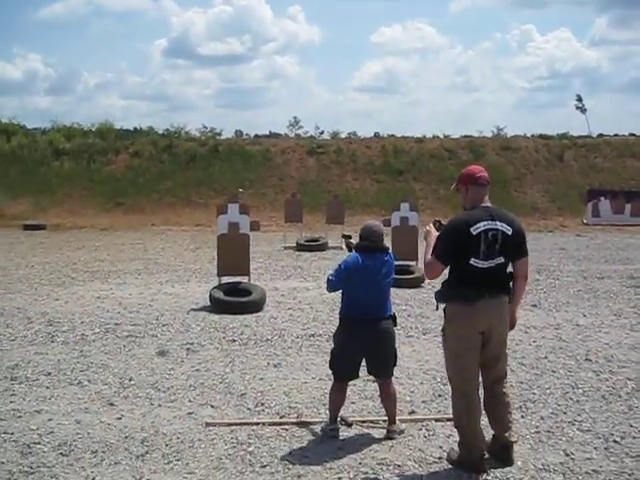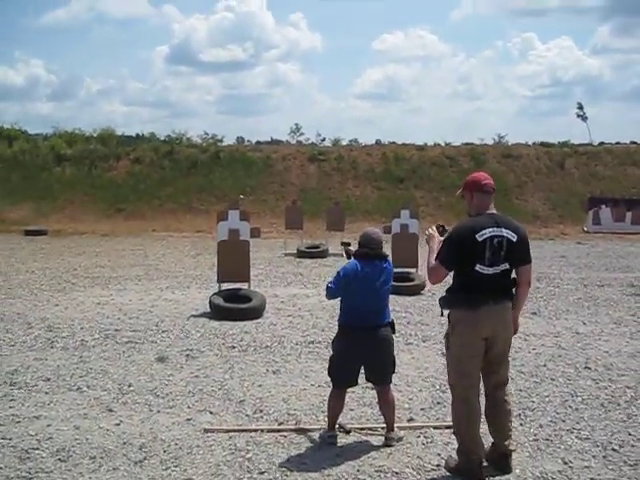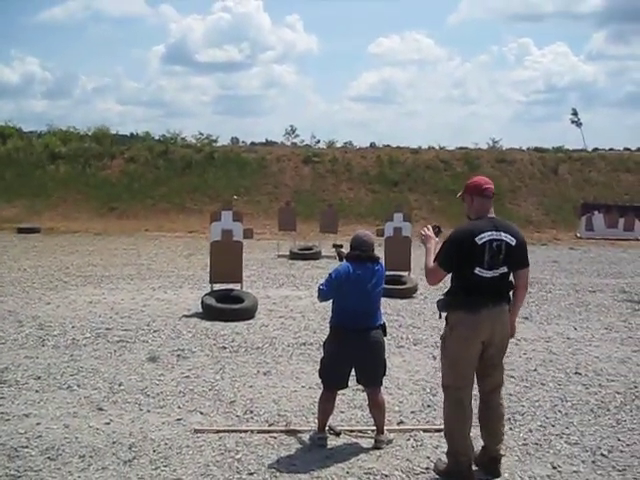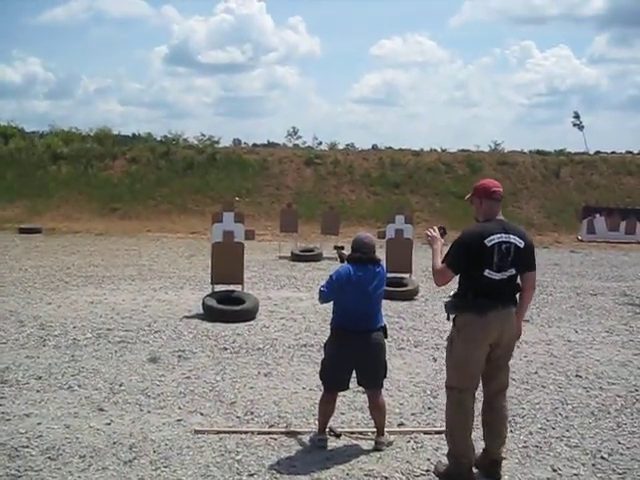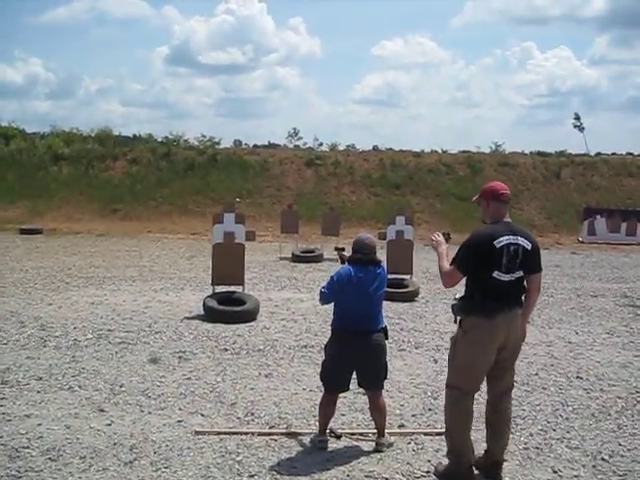
dt=0.2s
person 1, frame 1
left shoulder: (458, 225)
right shoulder: (511, 224)
left elbow: (431, 272)
right elbow: (521, 275)
left wrist: (431, 240)
right wrist: (512, 308)
left hip: (463, 310)
right hip: (497, 308)
left knee: (464, 384)
right knee: (497, 380)
left ankle: (472, 453)
right ankle: (503, 444)
person 1, frame 2
left shoulder: (463, 231)
right shoulder: (515, 230)
left elbow: (434, 276)
right elbow: (525, 281)
left wrist: (434, 243)
right wrist: (515, 314)
left hip: (467, 316)
right hip: (501, 314)
left knee: (465, 390)
right knee: (498, 386)
right ankle: (502, 452)
person 1, frame 3
left shoulder: (463, 234)
right shoulder: (514, 234)
left elbow: (432, 277)
right elbow: (522, 284)
left wrist: (430, 244)
right wrist: (511, 317)
left hip: (465, 318)
right hip: (498, 317)
left knee: (457, 392)
right knee: (492, 390)
person 1, frame 4
left shoulder: (472, 236)
right shoulder: (522, 237)
left elbow: (440, 278)
right elbow: (529, 286)
left wrist: (436, 245)
right wrist: (517, 319)
left hip: (473, 321)
right hip: (505, 320)
left knee: (460, 393)
right knee: (497, 393)
person 1, frame 5
left shoulder: (481, 238)
right shoulder: (528, 240)
left elbow: (448, 280)
right elbow: (534, 288)
left wrist: (441, 249)
right wrist: (522, 321)
left hip: (480, 323)
right hip: (512, 323)
left knee: (459, 392)
right knee: (501, 394)
person 2, frame 1
left shoulder: (352, 261)
right shoulder: (388, 259)
left elbow: (331, 286)
right wrist: (356, 250)
left hip: (351, 328)
right hip: (381, 327)
left knee: (341, 380)
right knee: (385, 380)
left ankle: (332, 424)
right ankle: (392, 425)
person 2, frame 2
left shoulder: (351, 269)
right shoulder: (387, 267)
left elbow: (330, 293)
right wrist: (354, 257)
left hip: (350, 335)
right hip: (380, 334)
left knee: (339, 387)
right knee: (384, 387)
left ankle: (330, 431)
right ankle: (391, 432)
person 2, frame 3
left shoulder: (343, 271)
right shoulder: (379, 269)
left elbow: (322, 295)
right wrist: (346, 259)
left hip: (341, 337)
right hip: (371, 337)
left knee: (330, 389)
right knee: (374, 389)
left ankle: (320, 433)
right ankle: (380, 435)
person 2, frame 4
left shoulder: (344, 272)
right shoulder: (380, 271)
left elbow: (323, 297)
right wrist: (347, 261)
left hip: (342, 339)
right hip: (372, 338)
left knee: (330, 390)
right knee: (375, 391)
left ankle: (321, 435)
right ankle: (381, 436)
person 2, frame 5
left shoulder: (345, 274)
right shoulder: (381, 272)
left elbow: (324, 298)
right wrist: (348, 262)
left hip: (343, 340)
right hip: (373, 340)
left knee: (331, 391)
right knee: (375, 392)
left ankle: (321, 436)
right ankle: (381, 438)
